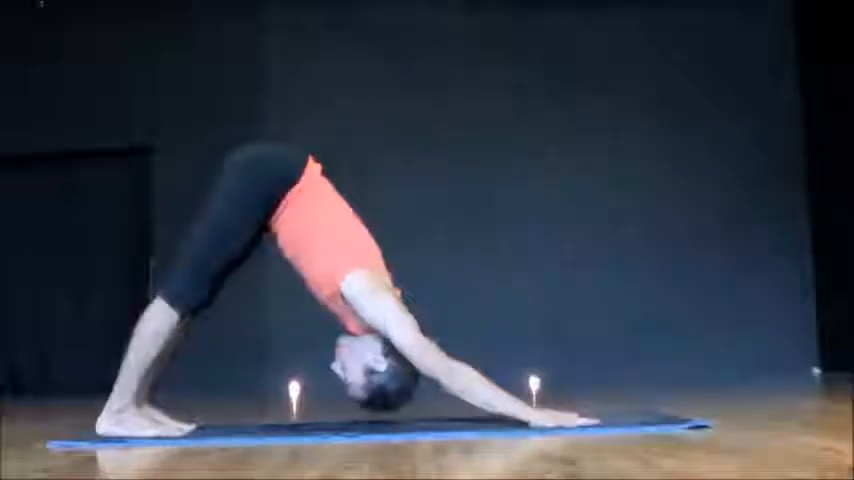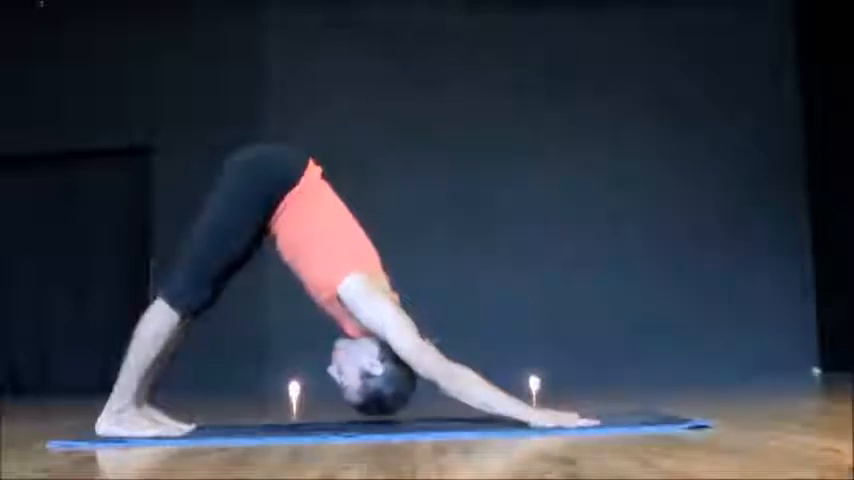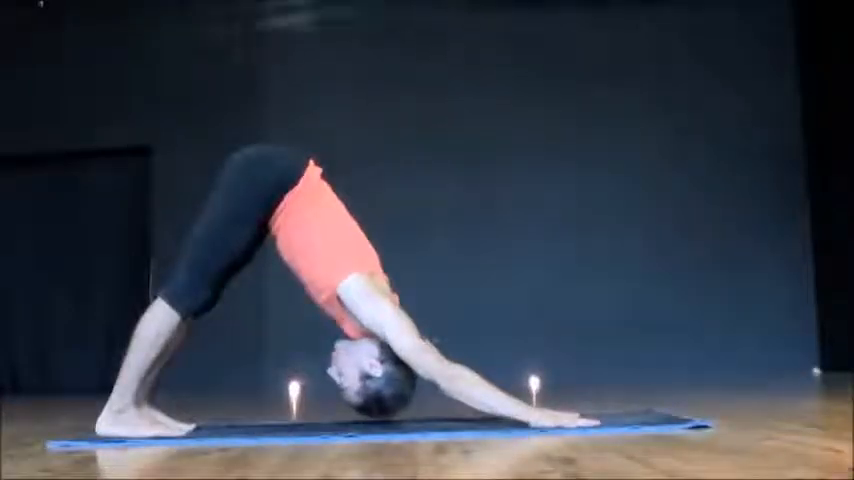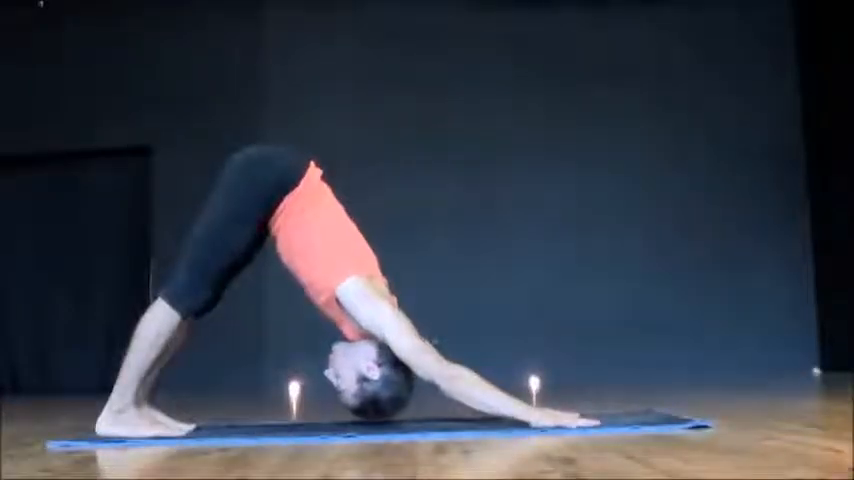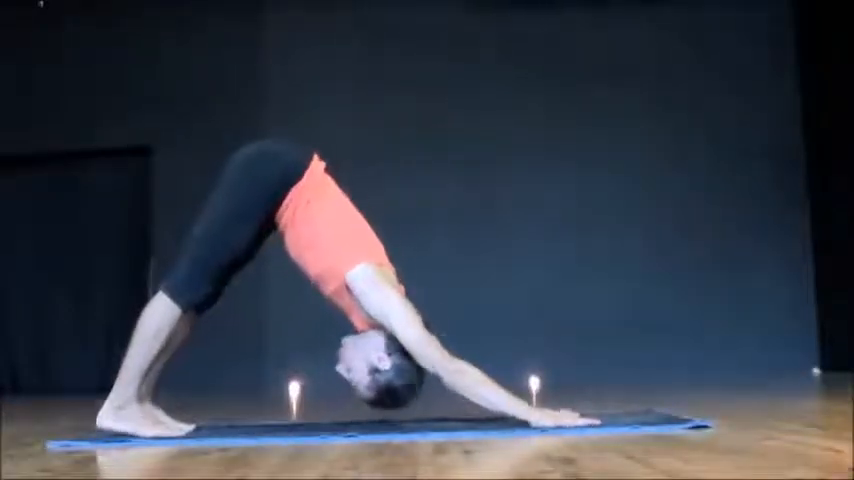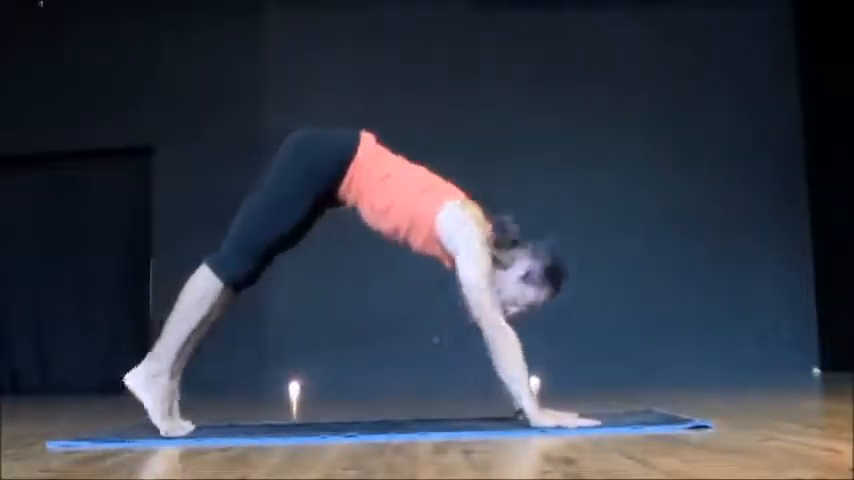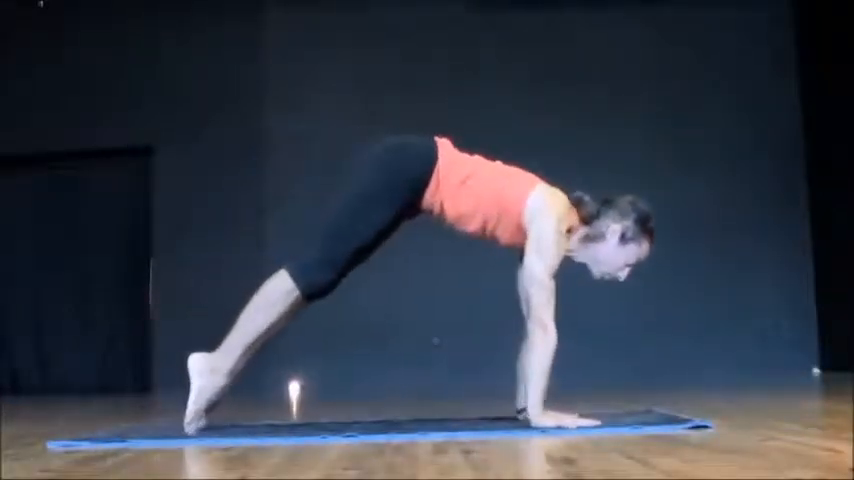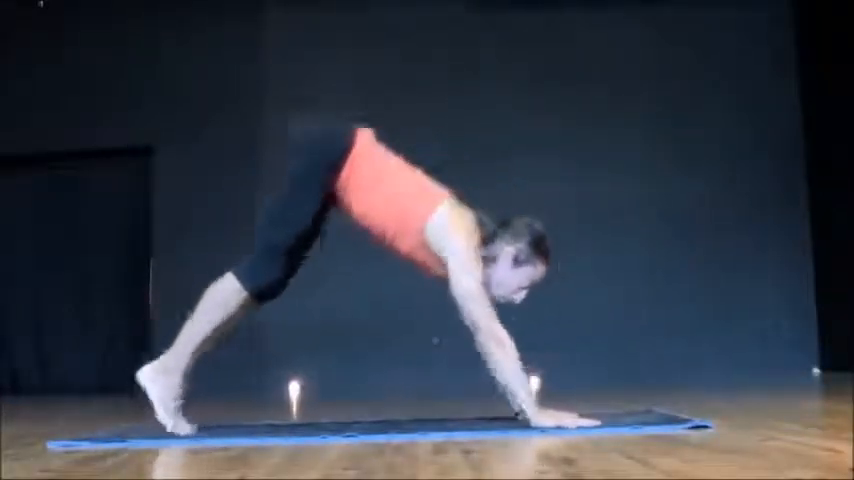
dt=0.5s
person 1, frame 1
right shoulder: (372, 304)
left elbow: (445, 371)
right elbow: (447, 370)
left hip: (279, 189)
right hip: (271, 180)
left knee: (196, 293)
right knee: (186, 289)
left ankle: (136, 403)
right ankle: (118, 410)
person 1, frame 2
right shoulder: (371, 309)
left elbow: (445, 373)
right elbow: (446, 374)
left hip: (278, 188)
right hip: (269, 181)
left knee: (196, 295)
right knee: (186, 290)
left ankle: (135, 403)
right ankle: (118, 410)
person 1, frame 3
right shoulder: (370, 309)
left elbow: (445, 373)
right elbow: (446, 374)
left hip: (278, 191)
right hip: (269, 180)
left knee: (196, 296)
right knee: (187, 290)
left ankle: (136, 403)
right ankle: (118, 410)
person 1, frame 4
right shoulder: (368, 309)
left elbow: (444, 374)
right elbow: (446, 375)
left hip: (279, 189)
right hip: (267, 181)
left knee: (197, 297)
right knee: (188, 291)
left ankle: (136, 404)
right ankle: (119, 409)
person 1, frame 5
left shoulder: (382, 307)
right shoulder: (380, 299)
left elbow: (446, 367)
right elbow: (447, 367)
left hip: (283, 186)
right hip: (272, 177)
left knee: (200, 291)
right knee: (191, 283)
left ankle: (139, 400)
right ankle: (121, 403)
person 1, frame 6
left shoulder: (481, 243)
right shoulder: (472, 243)
left elbow: (494, 329)
right elbow: (493, 329)
left wrist: (527, 403)
right wrist: (534, 411)
left hip: (335, 166)
right hip: (326, 160)
left knee: (241, 269)
right knee: (235, 261)
left ankle: (165, 380)
right ankle: (155, 371)
person 1, frame 7
left shoulder: (558, 231)
right shoulder: (553, 221)
left elbow: (536, 325)
right elbow: (541, 325)
left wrist: (526, 404)
right wrist: (536, 412)
left hip: (414, 177)
right hip: (409, 169)
left knee: (321, 275)
right knee: (318, 269)
left ankle: (220, 369)
right ankle: (219, 365)
person 1, frame 8
left shoulder: (472, 245)
right shoulder: (458, 242)
left elbow: (487, 334)
right elbow: (489, 334)
left wrist: (523, 405)
right wrist: (533, 411)
left hip: (343, 161)
right hip: (329, 153)
left knee: (271, 277)
right knee: (265, 271)
left ankle: (175, 369)
right ankle: (169, 368)
